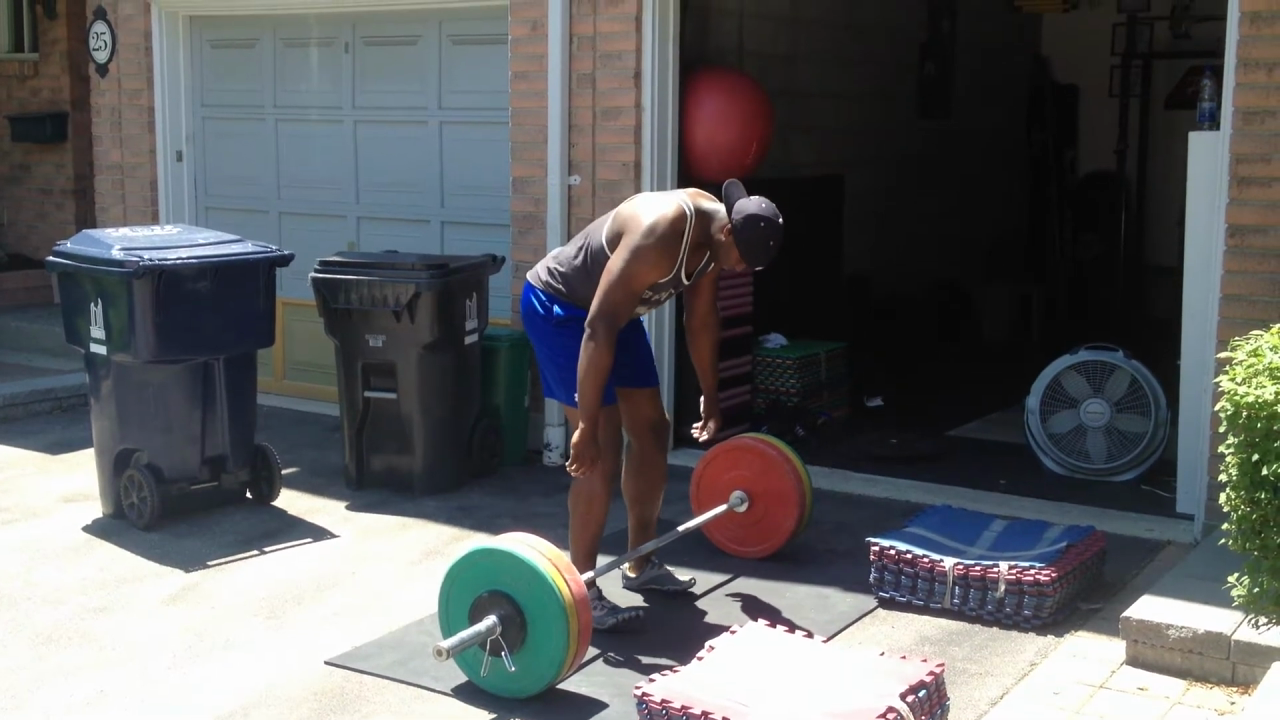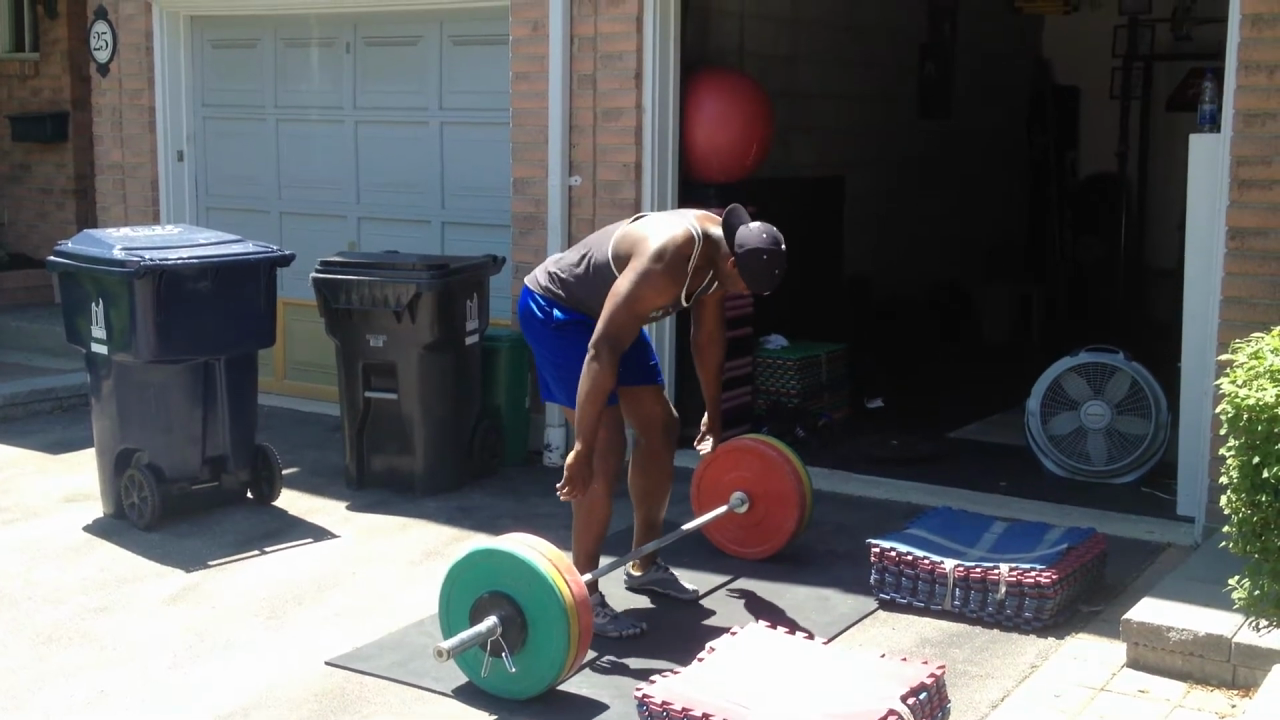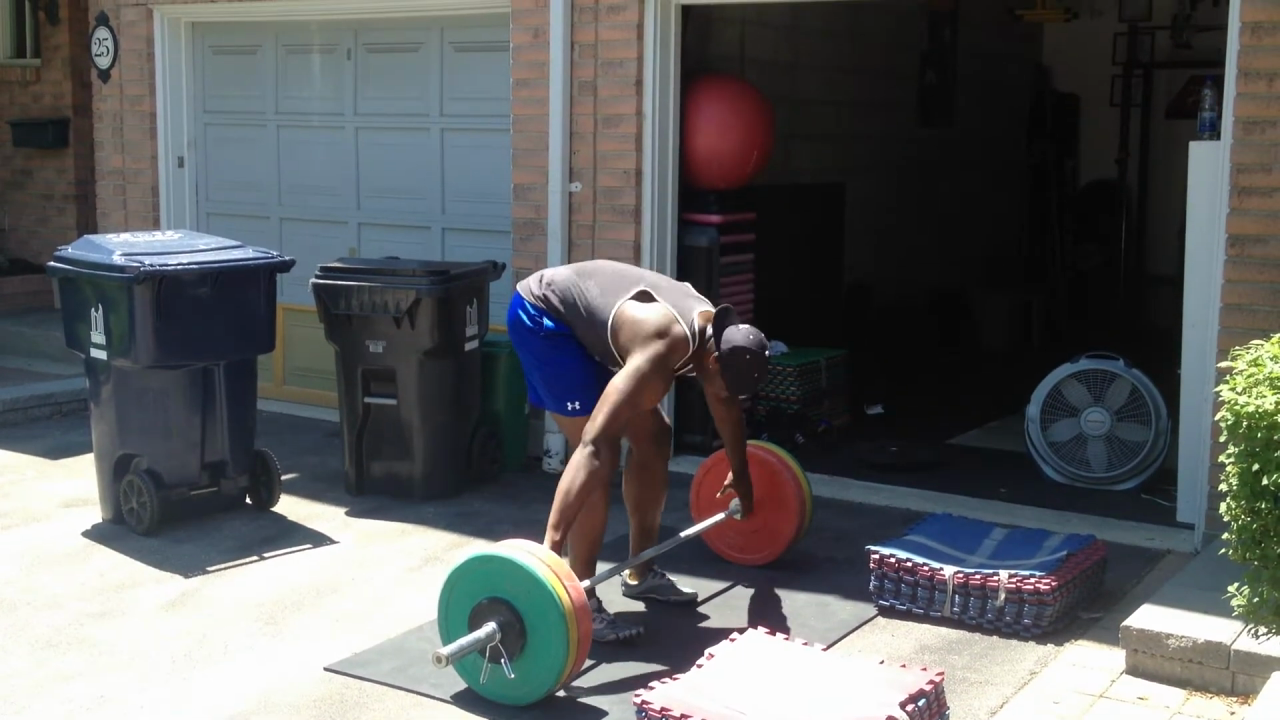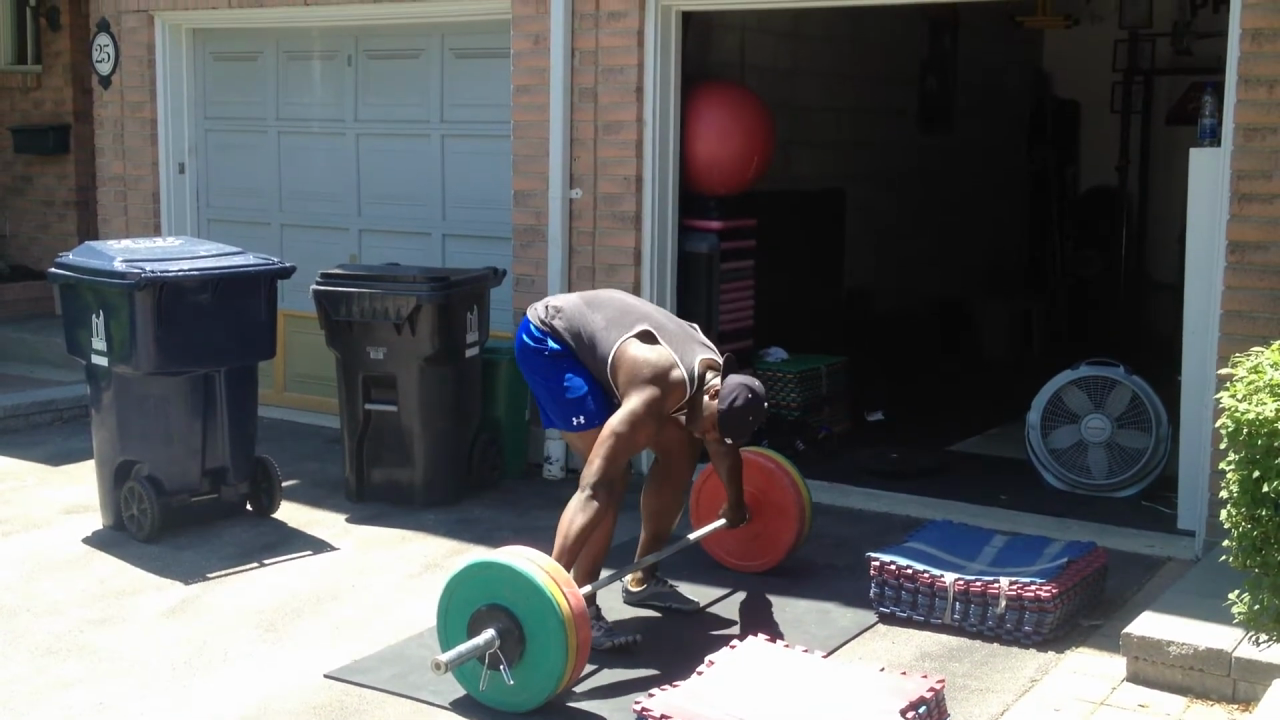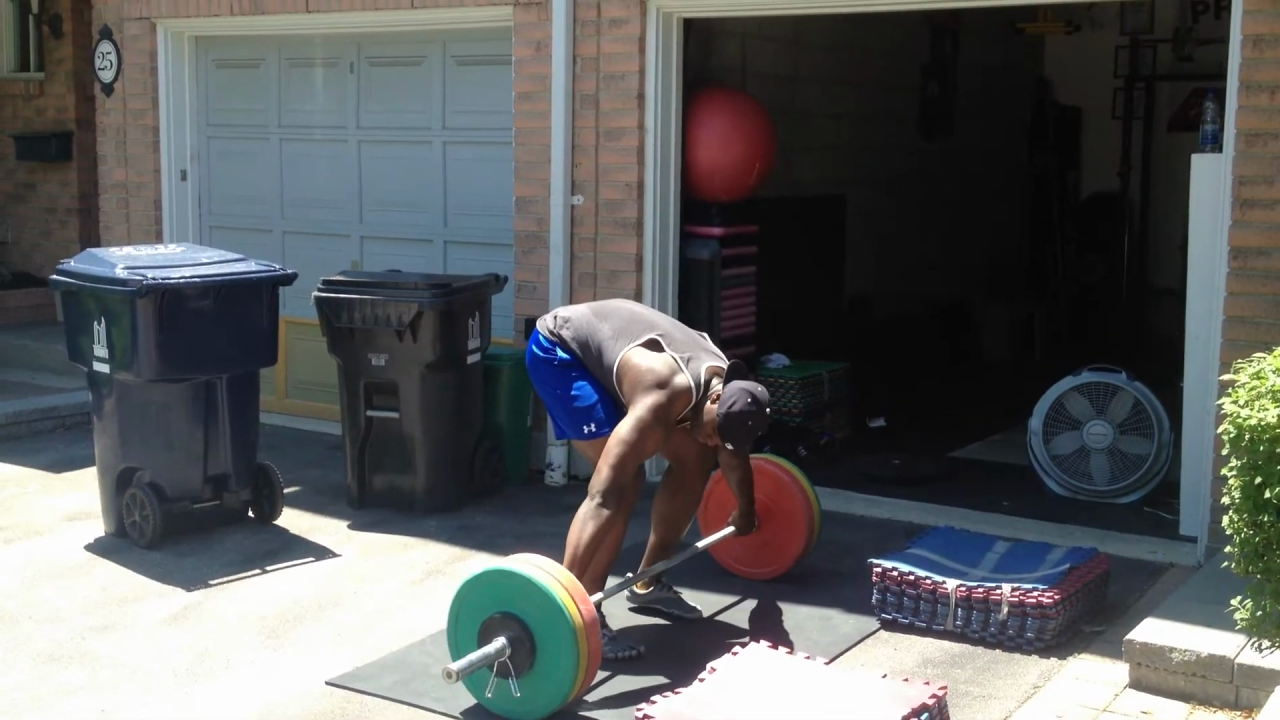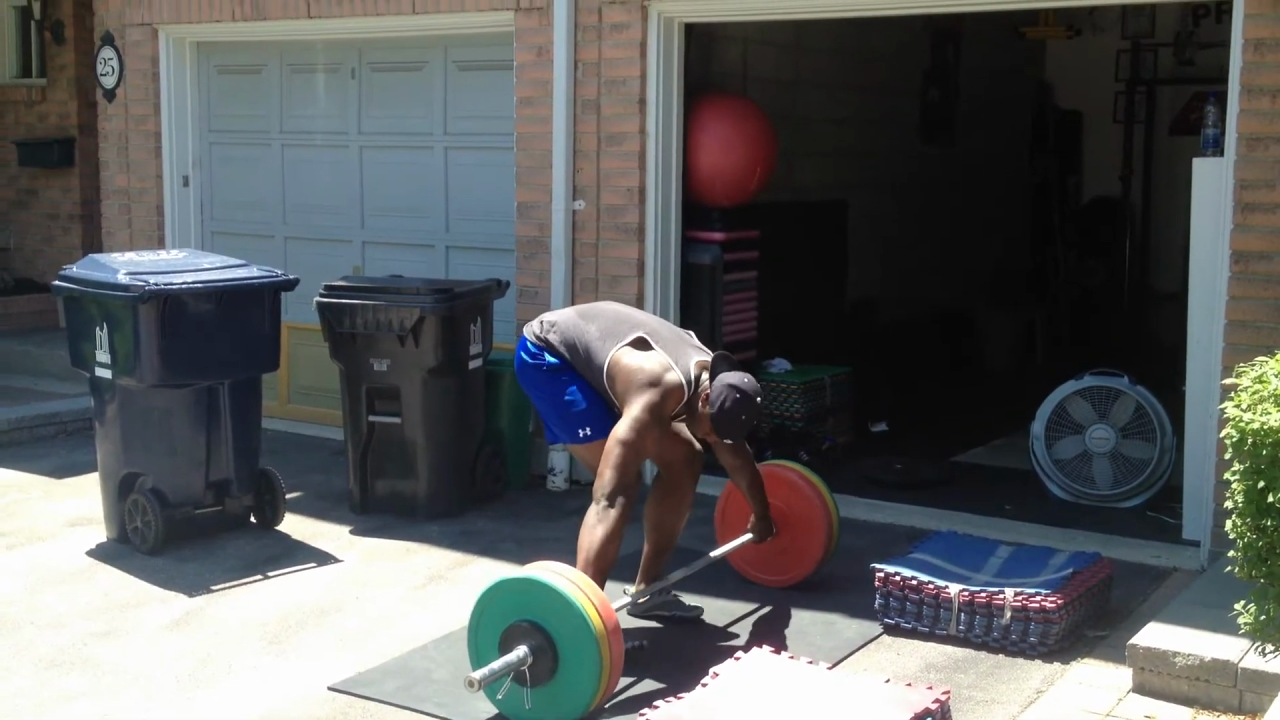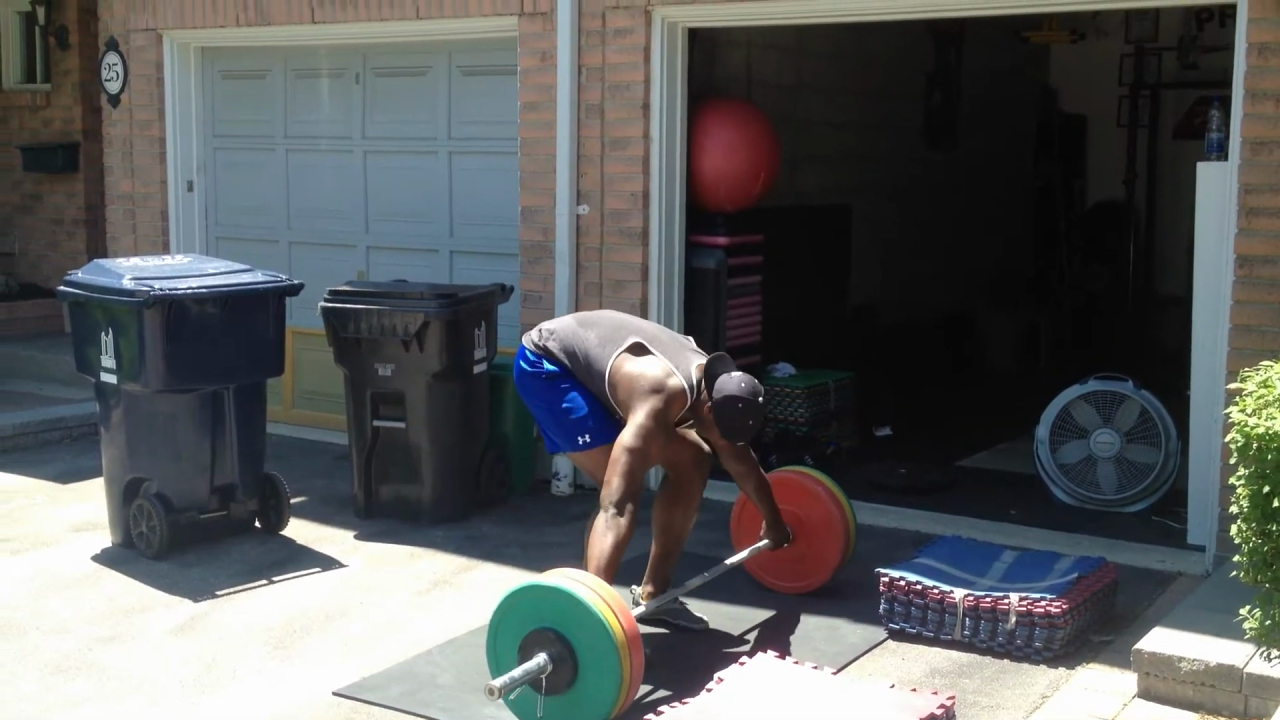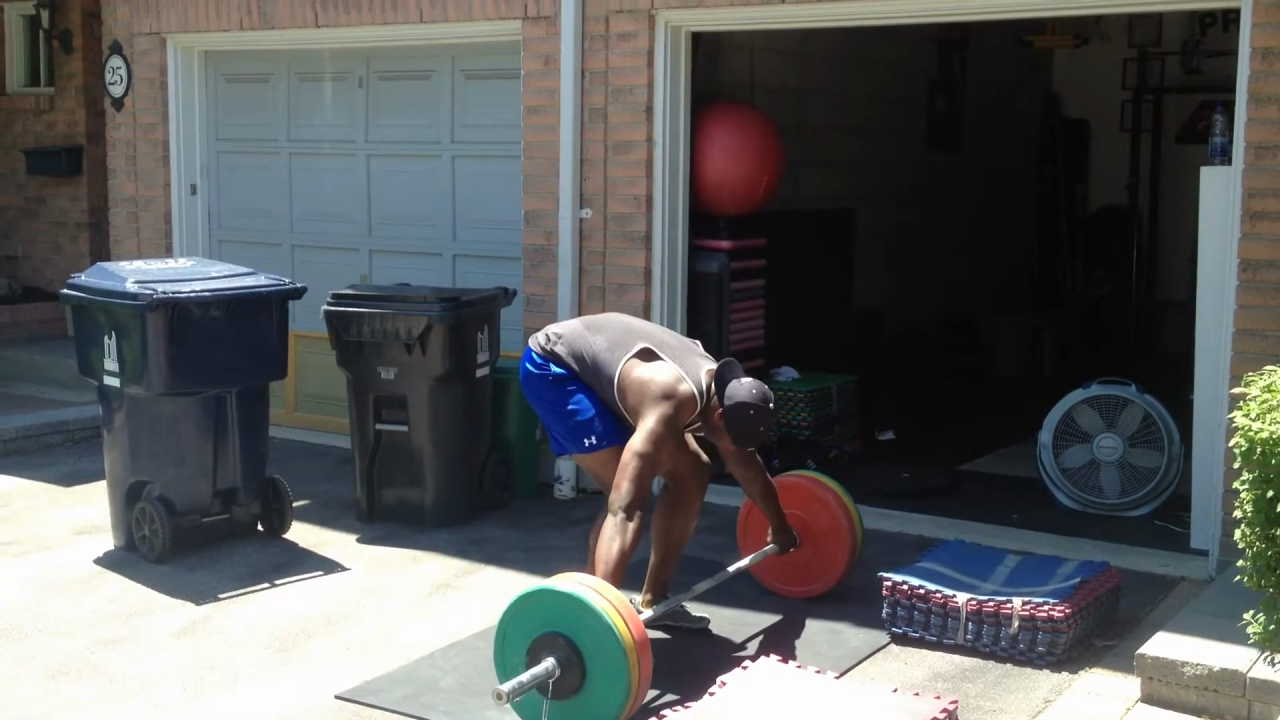
dt=0.3s
person 1, frame 1
left shoulder: (712, 234)
right shoulder: (658, 233)
left elbow: (702, 318)
right elbow: (598, 329)
left wrist: (710, 396)
right wrist: (585, 426)
left hip: (616, 310)
right hip: (559, 307)
left knee: (652, 432)
right knee: (604, 451)
left ankle: (640, 565)
right ankle: (582, 593)
person 1, frame 2
left shoulder: (717, 251)
right shoulder: (666, 258)
left elbow: (709, 333)
right elbow: (602, 351)
left wrist: (713, 410)
right wrist: (582, 447)
left hip: (611, 316)
right hip: (556, 308)
left knee: (661, 429)
right knee: (606, 453)
left ankle: (644, 565)
right ankle: (583, 597)
person 1, frame 3
left shoulder: (717, 330)
right shoulder: (662, 351)
left elbow: (726, 408)
right elbow: (594, 449)
left wrist: (740, 476)
right wrist: (552, 546)
left hip: (586, 318)
right hip: (542, 315)
left knee: (654, 437)
right knee: (604, 450)
left ankle: (639, 573)
right ankle: (581, 601)
person 1, frame 4
left shoulder: (718, 374)
right shoulder: (658, 392)
left elbow: (722, 449)
right elbow: (595, 488)
left wrist: (734, 505)
left hip: (590, 331)
right hip: (548, 338)
left knee: (681, 449)
right knee: (611, 472)
left ankle: (642, 580)
person 1, frame 5
left shoulder: (728, 386)
right shoulder: (664, 397)
left elbow: (734, 458)
right elbow: (604, 495)
left wrist: (745, 513)
left hip: (602, 345)
right hip: (558, 348)
left knee: (696, 457)
right knee: (625, 480)
left ankle: (648, 584)
person 1, frame 6
left shoulder: (720, 381)
right shoulder: (657, 395)
left elbow: (736, 456)
right elbow: (610, 496)
left wrist: (761, 514)
left hip: (594, 354)
right hip: (547, 353)
left knee: (684, 460)
right knee: (624, 480)
left ankle: (648, 590)
person 1, frame 7
left shoulder: (718, 385)
right shoulder: (660, 401)
left elbow: (743, 464)
right elbow: (616, 503)
left wrist: (773, 522)
left hip: (592, 360)
right hip: (546, 364)
left knee: (693, 461)
right knee: (626, 489)
left ankle: (652, 594)
person 1, frame 8
left shoulder: (726, 391)
right shoulder: (669, 406)
left elbow: (748, 468)
right elbow: (625, 508)
left wrist: (779, 527)
left hip: (599, 364)
right hip: (553, 365)
left knee: (692, 471)
right knee: (631, 493)
left ankle: (652, 600)
